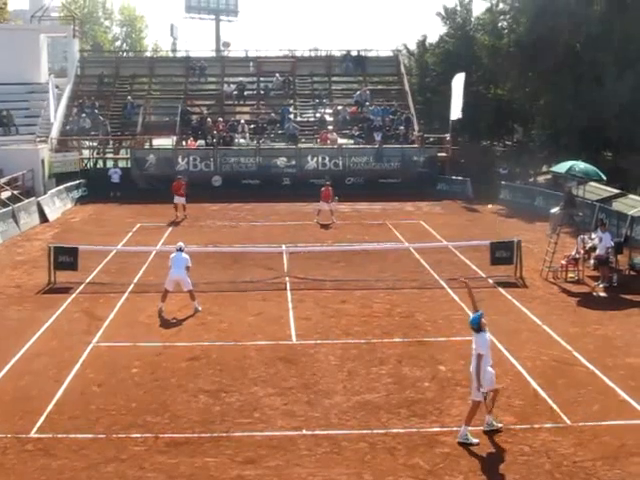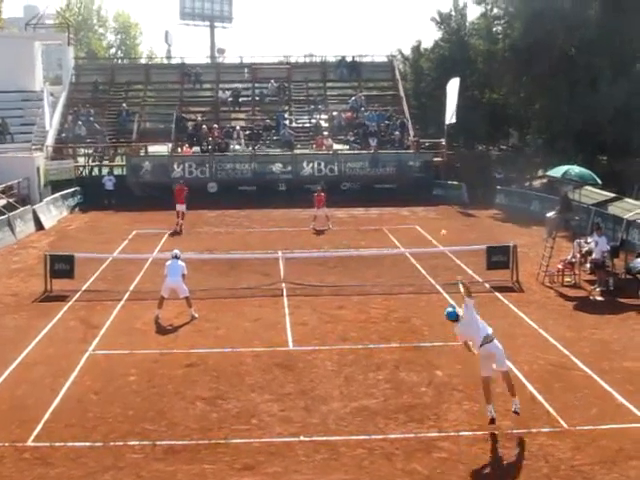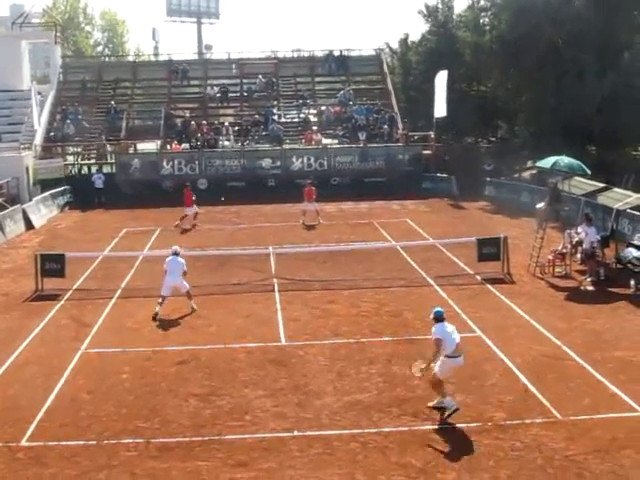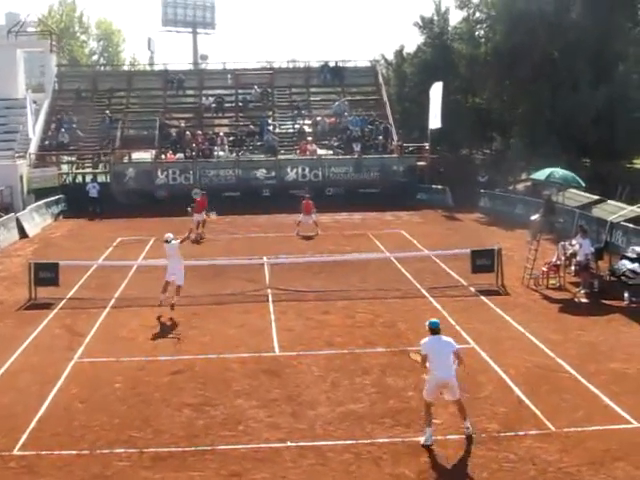
dt=0.7s
person 1, frame 1
left shoulder: (480, 330)
right shoulder: (482, 340)
left elbow: (474, 307)
right elbow: (478, 362)
left wrist: (469, 288)
right wrist: (478, 382)
left hip: (486, 369)
right hip: (481, 372)
left knee: (495, 391)
right knee: (477, 403)
left ankle: (489, 422)
right ankle: (463, 435)
person 1, frame 2
left shoulder: (458, 330)
right shoulder: (467, 315)
right elbow: (468, 296)
left hip: (483, 351)
right hip: (493, 345)
left knee: (486, 381)
right knee: (507, 376)
left ankle: (491, 412)
right ankle: (515, 404)
person 1, frame 3
left shoulder: (437, 329)
right shoulder: (451, 327)
left elbow: (437, 350)
left wrist: (427, 365)
left hip: (450, 360)
right hip: (459, 358)
left knee: (433, 382)
right knee: (436, 376)
left ankle: (451, 404)
right ankle: (441, 401)
person 1, frame 4
left shoulder: (425, 342)
right shoulder: (449, 341)
left elbow: (423, 364)
right elbow: (461, 361)
left hip: (435, 379)
right hip: (449, 378)
left knee: (427, 405)
right knee: (458, 401)
left ankle: (428, 437)
right ankle: (467, 428)
